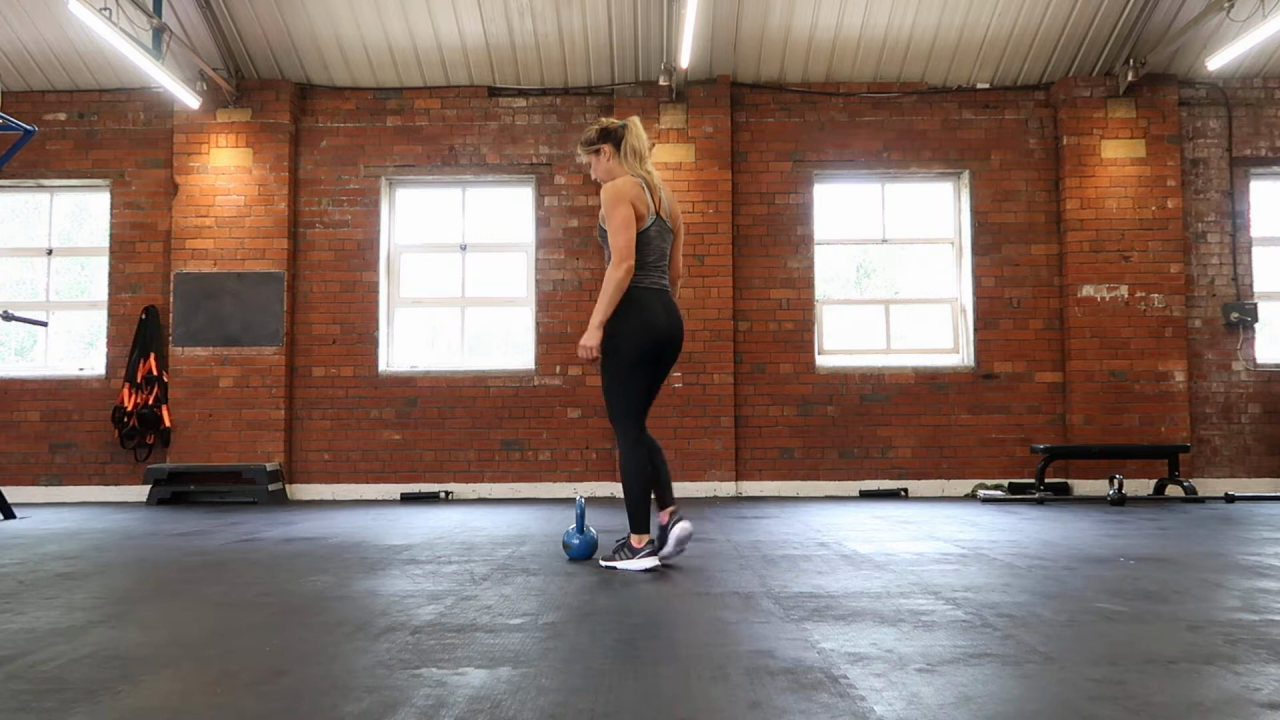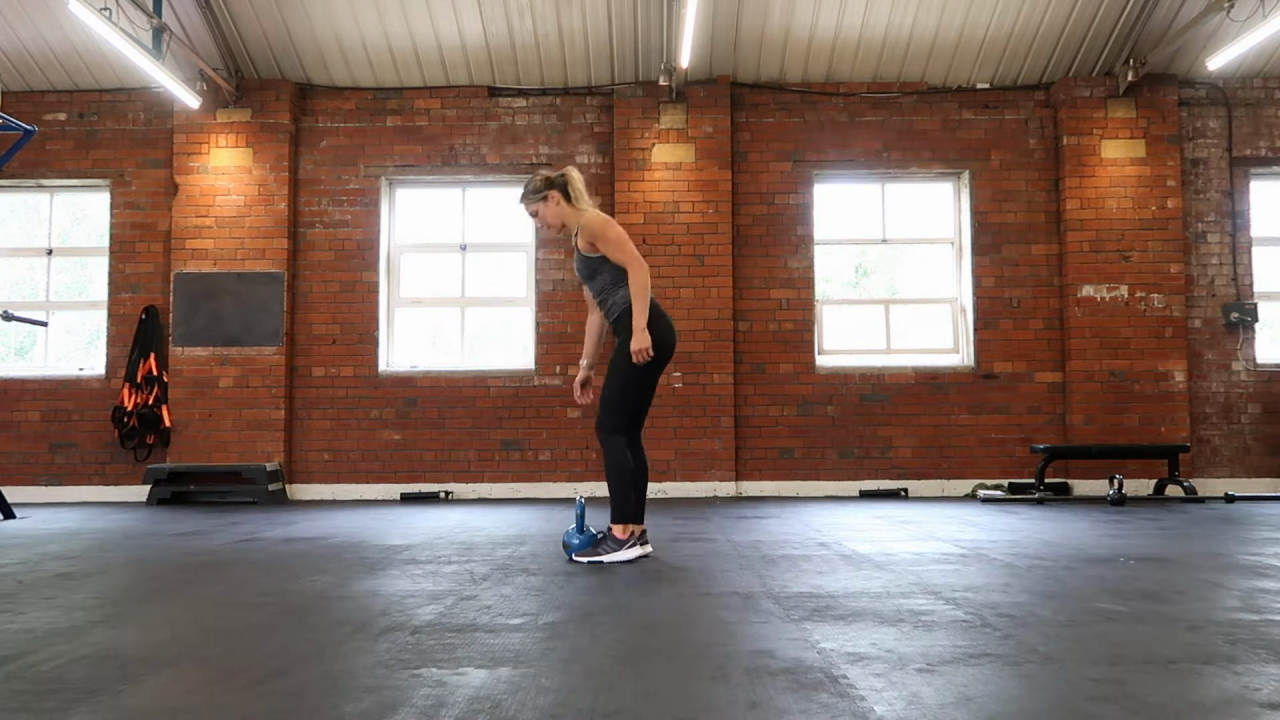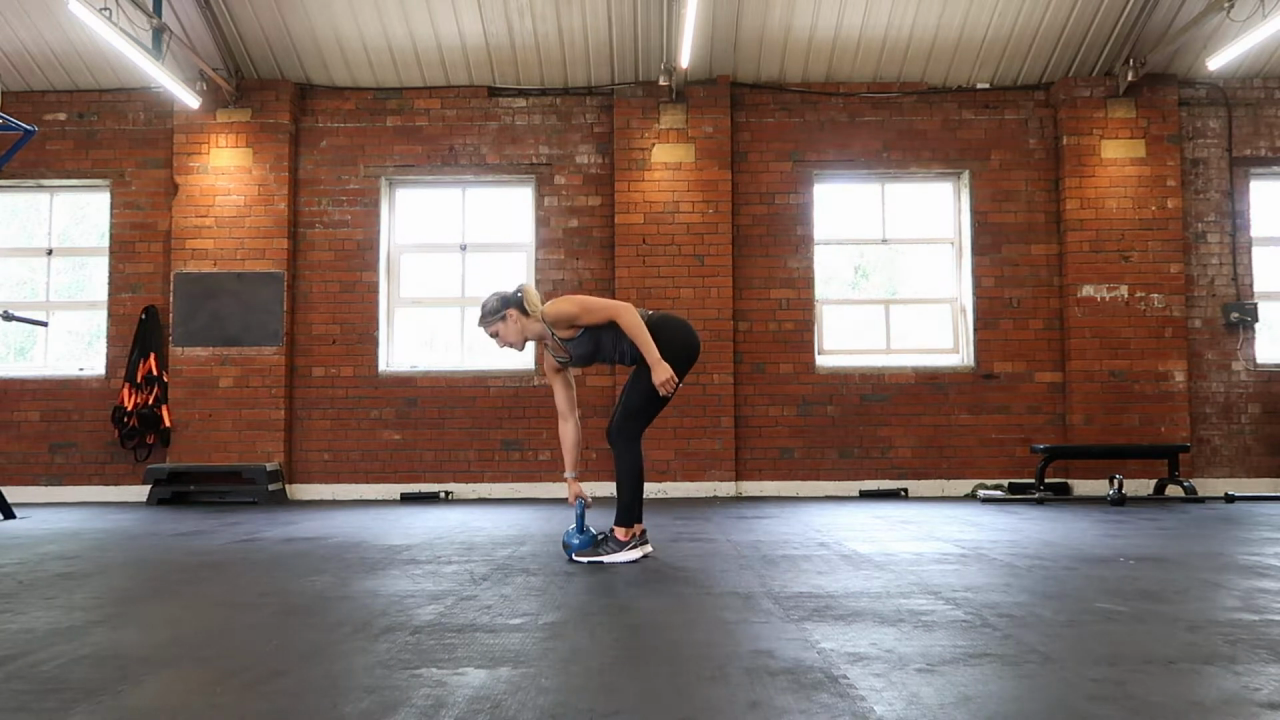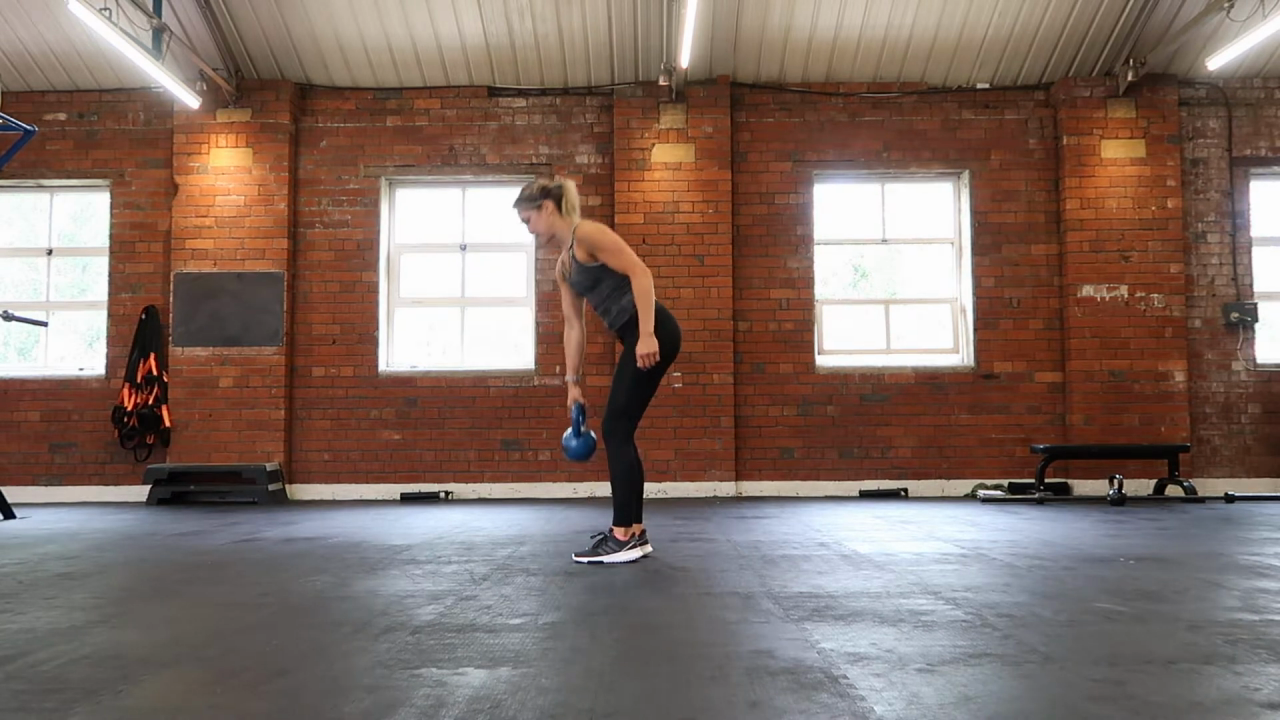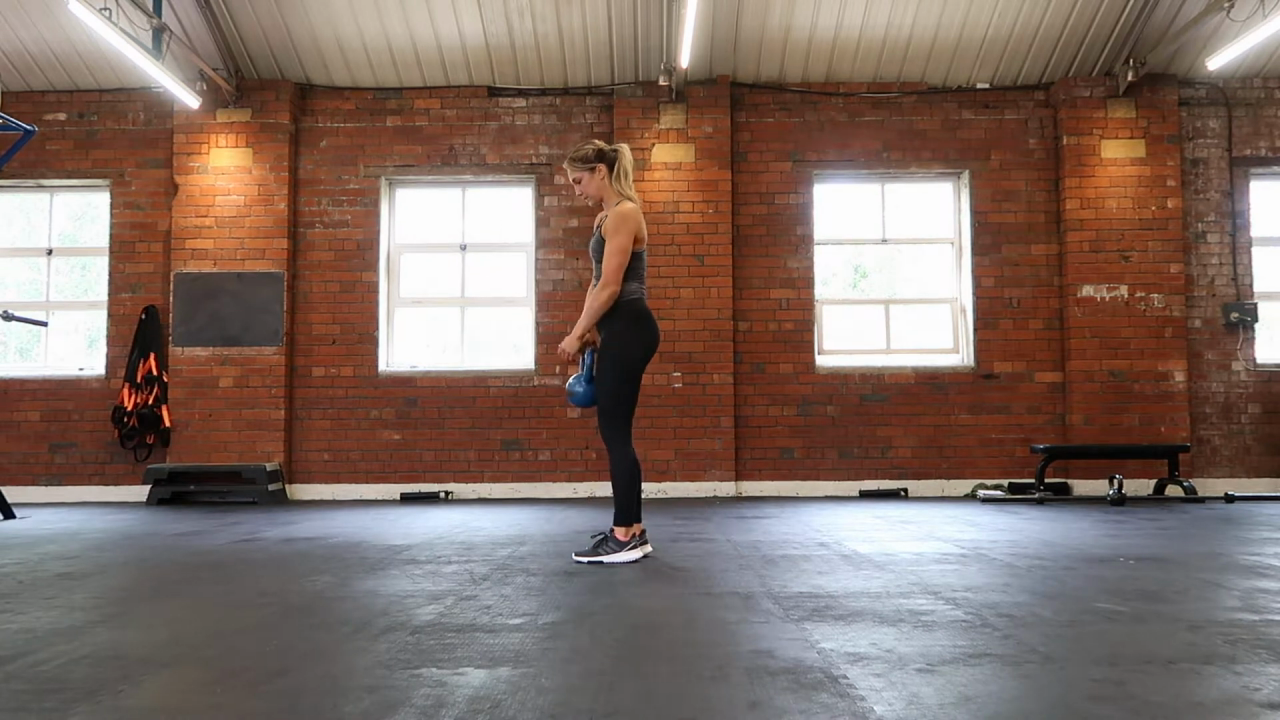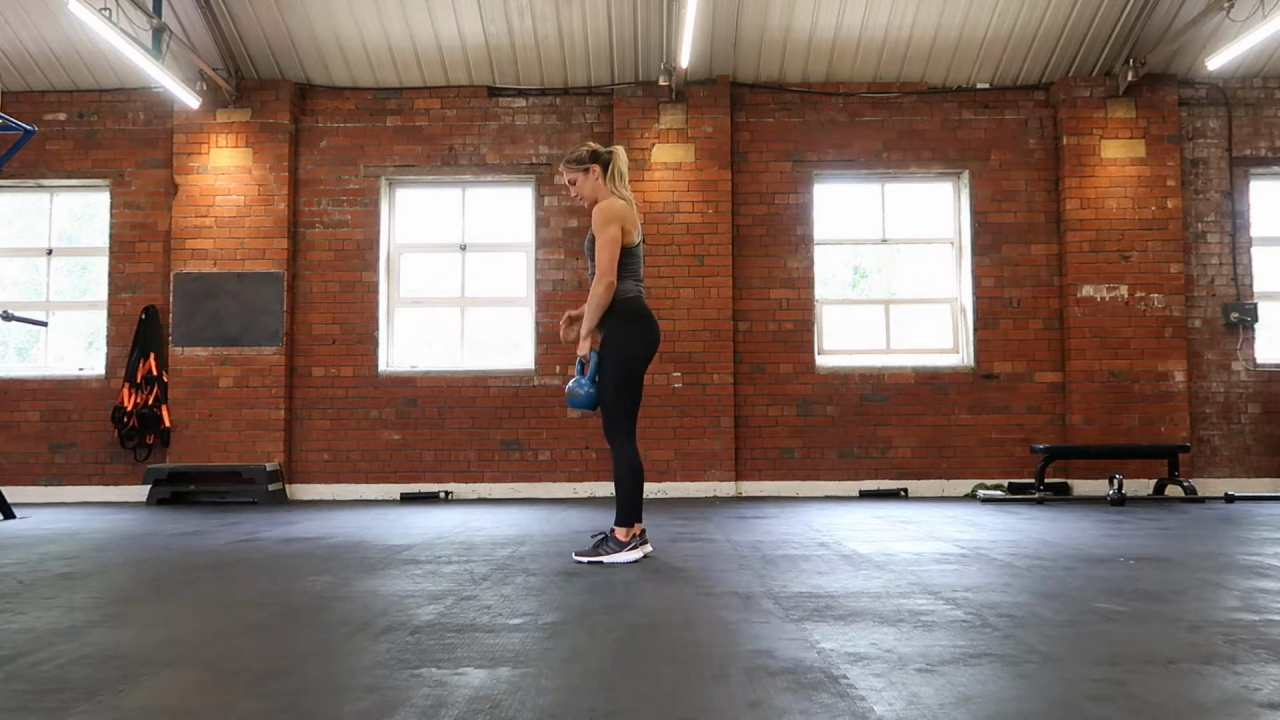
dt=0.7s
person 1, frame 1
left shoulder: (617, 190)
right shoulder: (664, 196)
left elbow: (622, 262)
left wrist: (595, 326)
left hip: (634, 317)
right hip: (668, 318)
left knee: (627, 430)
right knee: (635, 425)
left ankle: (640, 543)
right ankle: (669, 514)
person 1, frame 2
left shoulder: (592, 222)
right shoulder: (579, 240)
left elbow: (638, 268)
right elbow: (597, 310)
left wrist: (639, 331)
right wrist: (586, 366)
left hip: (645, 333)
right hip: (636, 334)
left knee: (610, 429)
right knee: (626, 433)
left ankle: (623, 535)
right ankle: (634, 531)
person 1, frame 3
left shoulder: (555, 313)
right shoulder: (553, 357)
left elbow: (623, 310)
right elbow: (567, 418)
left wrist: (656, 364)
right wrist: (571, 478)
left hip: (671, 341)
right hip: (656, 351)
left knee: (624, 432)
right knee: (619, 433)
left ankle: (624, 537)
right ankle: (634, 531)
person 1, frame 4
left shoulder: (589, 234)
right shoulder: (564, 264)
left elbow: (640, 275)
right elbow: (573, 325)
left wrist: (647, 336)
right wrist: (573, 382)
left hip: (652, 332)
right hip: (637, 338)
left knee: (616, 432)
right knee: (618, 434)
left ankle: (624, 537)
right ankle: (634, 532)
person 1, frame 5
left shoulder: (624, 213)
right shoulder: (606, 217)
left elbow: (611, 285)
left wrist: (576, 333)
right wrist: (584, 329)
left hip: (628, 330)
right hip: (618, 331)
left knee: (614, 432)
right knee: (615, 432)
left ankle: (624, 537)
right ankle: (633, 530)
person 1, frame 6
left shoulder: (607, 209)
right shoulder: (619, 210)
left elbow: (606, 280)
left wrist: (587, 333)
right wrist: (584, 315)
left hip: (627, 330)
right hip: (627, 328)
left knee: (619, 433)
right knee: (620, 432)
left ankle: (625, 537)
right ankle: (633, 530)
